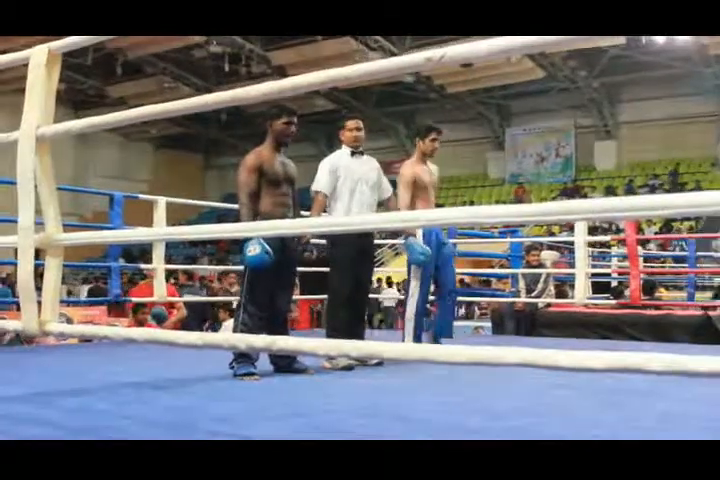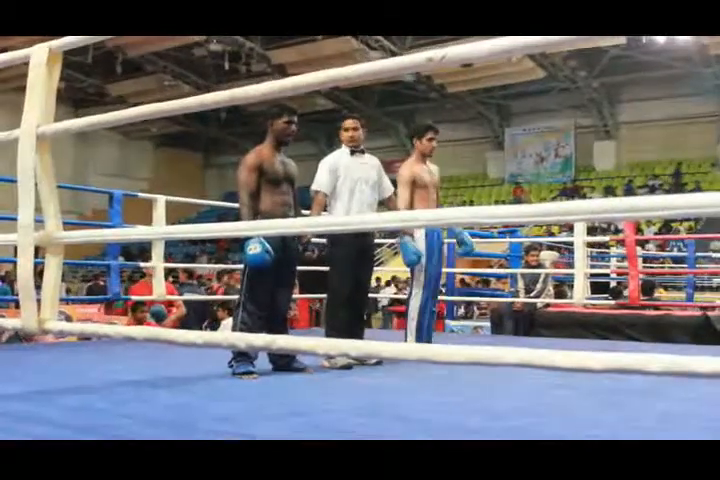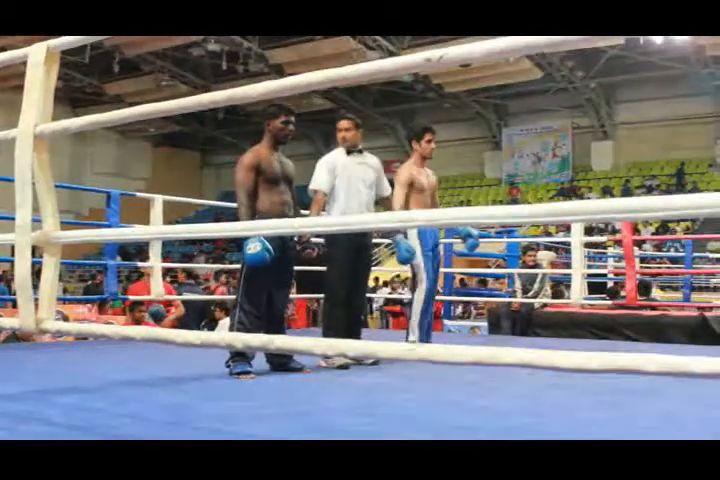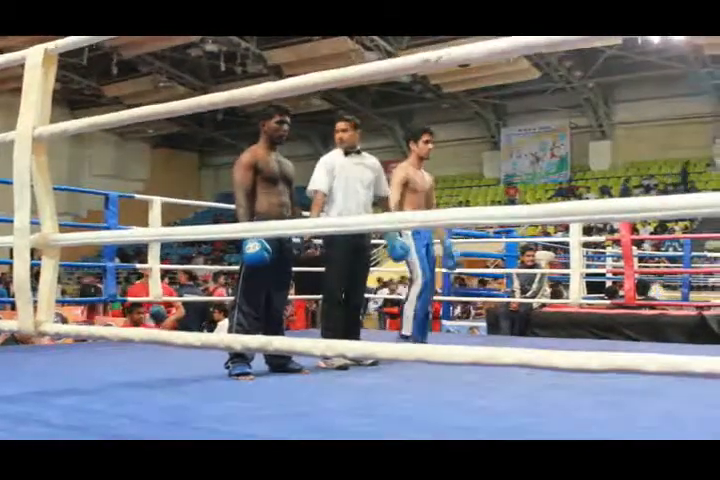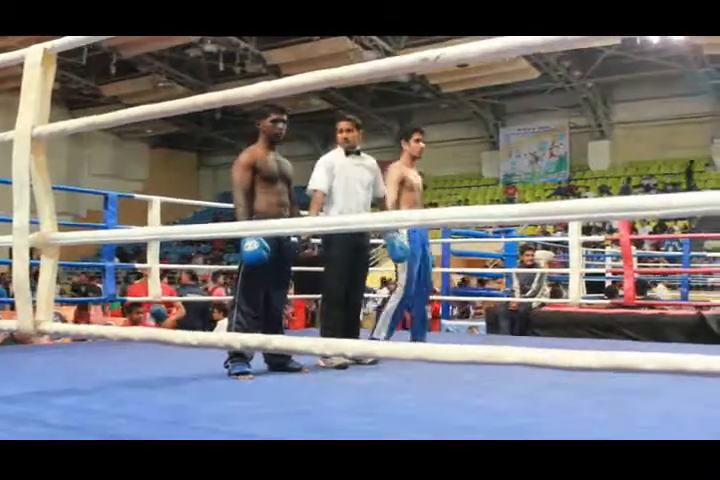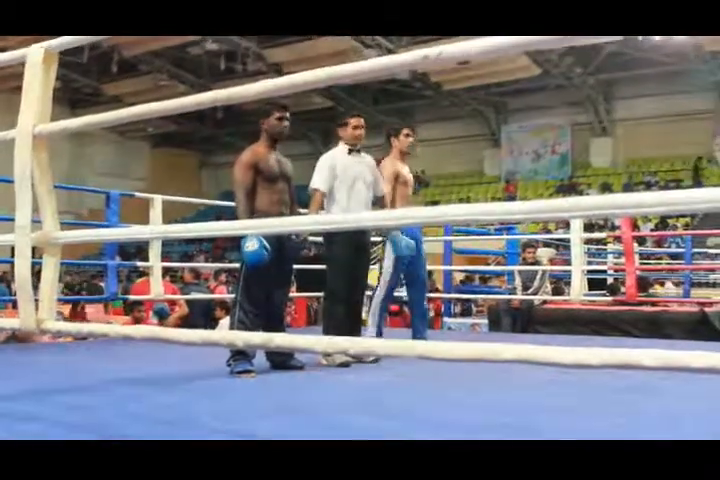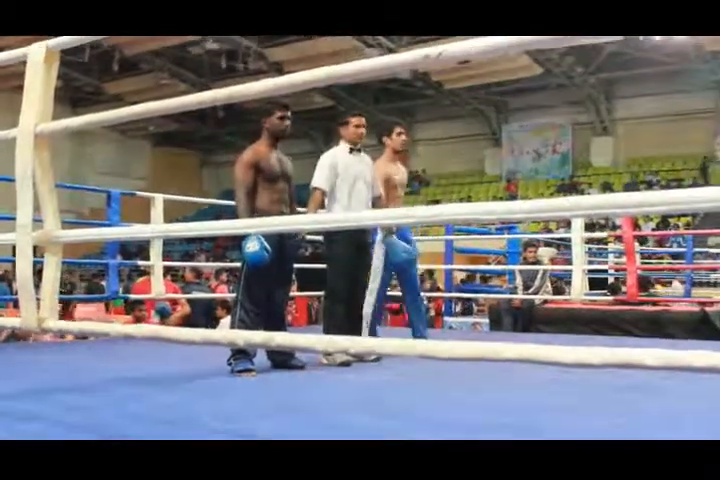
dt=0.2s
person 1, frame 1
left shoulder: (290, 165)
right shoulder: (254, 159)
right elbow: (245, 199)
right wrist: (250, 235)
left hip: (287, 235)
left knee: (281, 301)
right knee: (254, 300)
left ankle: (283, 357)
right ankle: (243, 360)
person 1, frame 2
left shoulder: (290, 164)
right shoulder: (255, 158)
right elbow: (246, 198)
right wrist: (250, 234)
left hip: (288, 234)
right hip: (265, 233)
left knee: (282, 300)
right knee: (254, 298)
left ankle: (282, 356)
right ankle: (241, 358)
person 1, frame 3
left shoulder: (288, 163)
right shoulder: (252, 157)
right elbow: (244, 198)
right wrist: (250, 233)
left hip: (286, 234)
right hip: (264, 232)
left knee: (279, 300)
right knee: (251, 298)
left ankle: (279, 356)
right ankle: (239, 358)
person 1, frame 4
left shoulder: (287, 164)
right shoulder: (249, 158)
right elbow: (241, 197)
left hip: (284, 234)
left knee: (278, 300)
right knee: (249, 299)
left ankle: (278, 357)
right ankle: (238, 359)
person 1, frame 5
left shoulder: (285, 163)
right shoulder: (248, 157)
right elbow: (240, 196)
left hip: (283, 233)
left knee: (277, 299)
right knee: (248, 298)
left ankle: (277, 355)
right ankle: (237, 358)
person 1, frame 6
left shoulder: (285, 162)
right shoulder: (250, 156)
right elbow: (241, 196)
right wrist: (247, 231)
left hip: (285, 232)
left knee: (278, 297)
right knee: (250, 296)
left ankle: (279, 354)
right ankle: (240, 357)
person 1, frame 7
left shoulder: (286, 161)
right shoulder: (251, 155)
right elbow: (242, 195)
left wrist: (298, 231)
right wrist: (249, 231)
left hip: (286, 231)
right hip: (262, 230)
left knee: (279, 296)
right knee: (251, 295)
left ankle: (280, 353)
right ankle: (240, 355)
person 2, frame 1
left shoulder: (373, 164)
right shoulder: (333, 161)
left elbow: (387, 197)
right elbow: (321, 196)
left hip: (366, 234)
right hip: (342, 232)
left knee: (361, 292)
right knee: (340, 292)
person 2, frame 2
left shoulder: (374, 163)
right shoulder: (333, 161)
left elbow: (388, 196)
right elbow: (321, 196)
left hip: (366, 233)
right hip: (342, 232)
left knee: (360, 292)
right knee: (339, 291)
person 2, frame 3
left shoulder: (373, 162)
right shoulder: (330, 160)
left elbow: (385, 197)
right elbow: (319, 195)
left hip: (364, 233)
right hip: (339, 232)
left knee: (358, 292)
right knee: (336, 291)
person 2, frame 4
left shoulder: (372, 163)
right shoulder: (328, 161)
left elbow: (383, 197)
right elbow: (319, 195)
left hip: (362, 234)
right hip: (338, 232)
left knee: (356, 293)
right knee: (334, 291)
person 2, frame 5
left shoulder: (370, 163)
right shoulder: (328, 161)
left elbow: (380, 197)
right elbow: (318, 194)
left hip: (361, 234)
right hip: (336, 232)
left knee: (355, 292)
right knee: (333, 291)
person 2, frame 6
left shoulder: (369, 162)
right shoulder: (330, 159)
left elbow: (379, 195)
right elbow: (318, 194)
left hip: (362, 231)
right hip: (339, 231)
left knee: (357, 289)
right knee: (336, 289)
person 2, frame 7
left shoulder: (367, 161)
right shoulder: (331, 157)
left elbow: (375, 197)
right elbow: (318, 192)
left hip: (362, 231)
right hip: (340, 230)
left knee: (358, 289)
right knee: (337, 289)
person 3, frame 1
left shoulder: (433, 169)
right shoulder: (409, 170)
right elbow: (404, 208)
left wrist: (441, 233)
right wrist: (411, 239)
left hip: (437, 230)
right hip: (420, 232)
left knee: (447, 287)
right knee: (418, 289)
left ankle: (436, 337)
right ankle: (411, 343)
person 3, frame 2
left shoulder: (433, 169)
right shoulder: (408, 169)
right elbow: (402, 206)
left wrist: (456, 230)
right wrist: (406, 239)
left hip: (436, 230)
right hip: (421, 231)
left knee: (432, 289)
right knee: (421, 287)
left ankle: (425, 341)
right ankle: (413, 342)
person 3, frame 3
left shoulder: (431, 175)
right shoulder: (406, 172)
right elbow: (397, 207)
left wrist: (460, 228)
left hip: (432, 232)
right hip: (416, 231)
left knee: (430, 288)
right knee: (424, 283)
left ankle: (424, 340)
right ankle: (414, 339)
person 3, frame 4
left shoulder: (428, 178)
right shoulder: (402, 172)
right elbow: (392, 206)
left wrist: (445, 242)
left hip: (426, 232)
right hip: (409, 230)
left knee: (426, 286)
right knee: (421, 279)
left ankle: (419, 339)
right ankle: (407, 334)
person 3, frame 5
left shoulder: (416, 176)
right shoulder: (396, 170)
right elbow: (390, 204)
left wrist: (424, 241)
left hip: (419, 231)
right hip: (405, 231)
left knee: (423, 287)
right knee: (406, 285)
left ankle: (419, 338)
right ankle: (380, 336)
person 3, frame 6
left shoulder: (406, 169)
right shoulder: (389, 165)
right elbow: (386, 201)
right wrist: (394, 233)
left hip: (413, 227)
right hip: (399, 228)
left knee: (419, 283)
right knee: (388, 282)
left ankle: (420, 335)
right ankle: (372, 334)
person 3, frame 7
left shoulder: (402, 169)
right shoulder: (381, 167)
right wrist: (390, 238)
left hip: (402, 229)
right hip: (387, 232)
left knee: (412, 285)
right knee: (378, 285)
left ankle: (420, 335)
right ankle: (367, 336)
